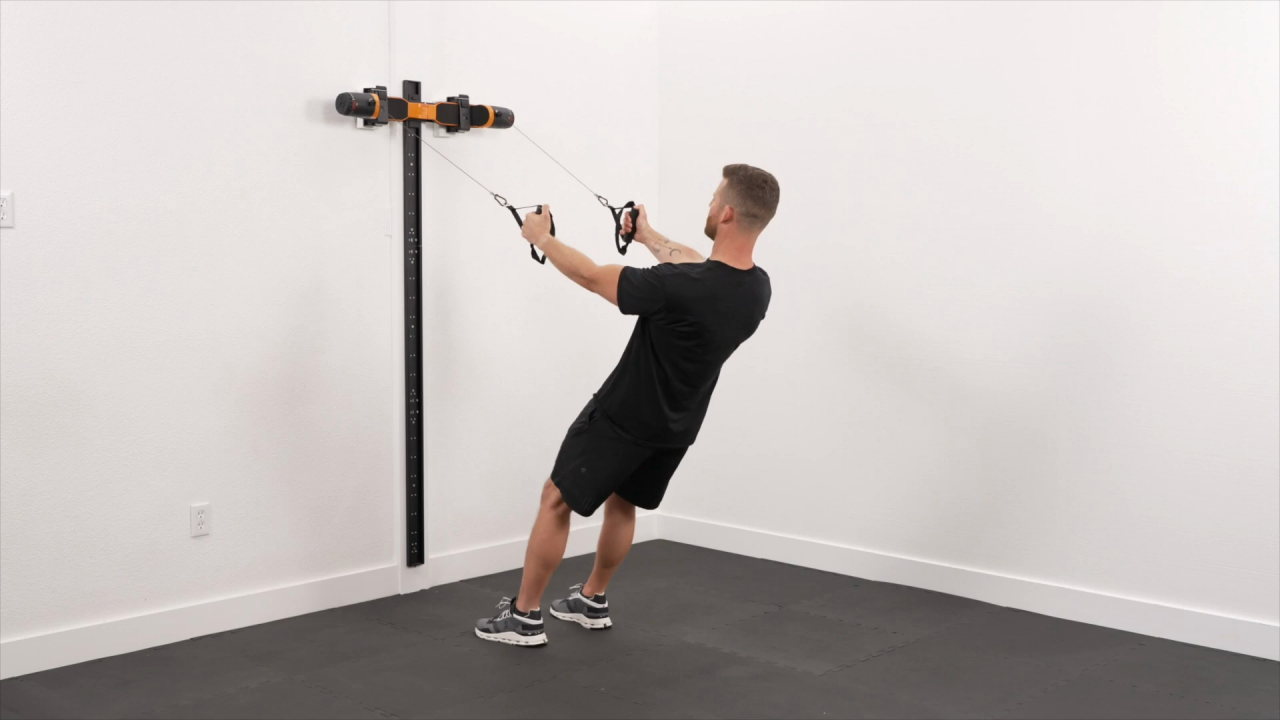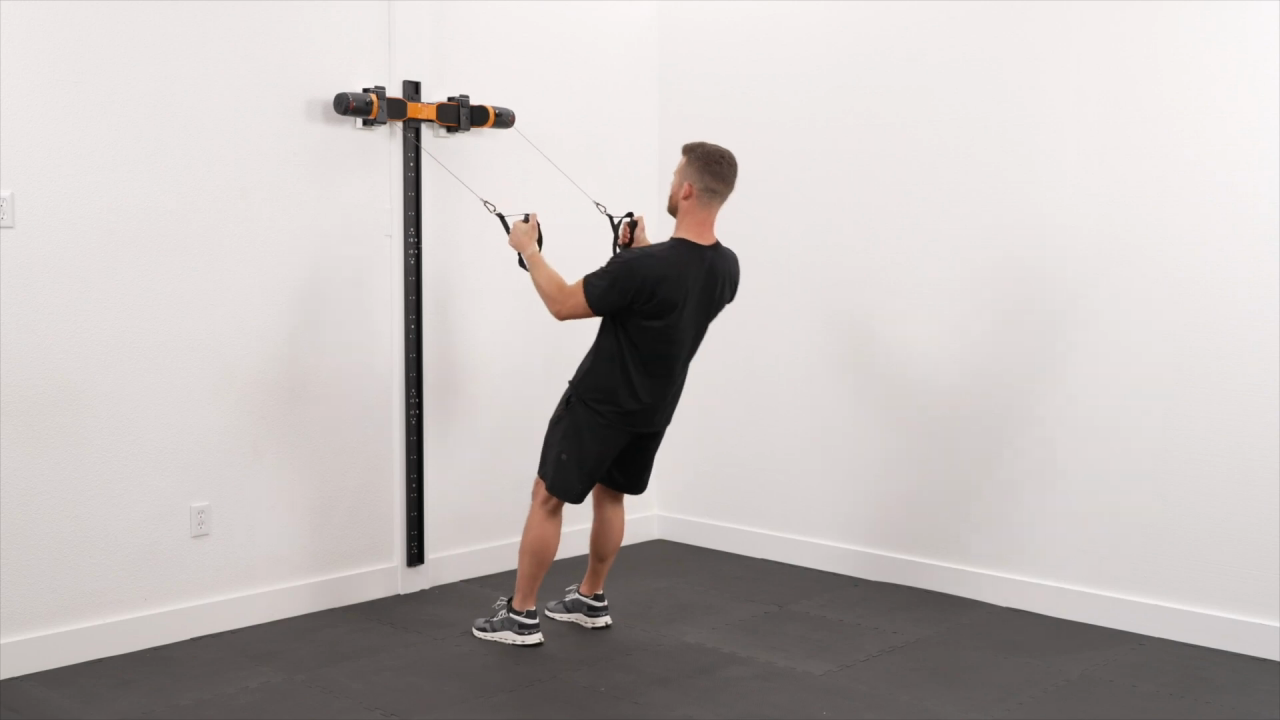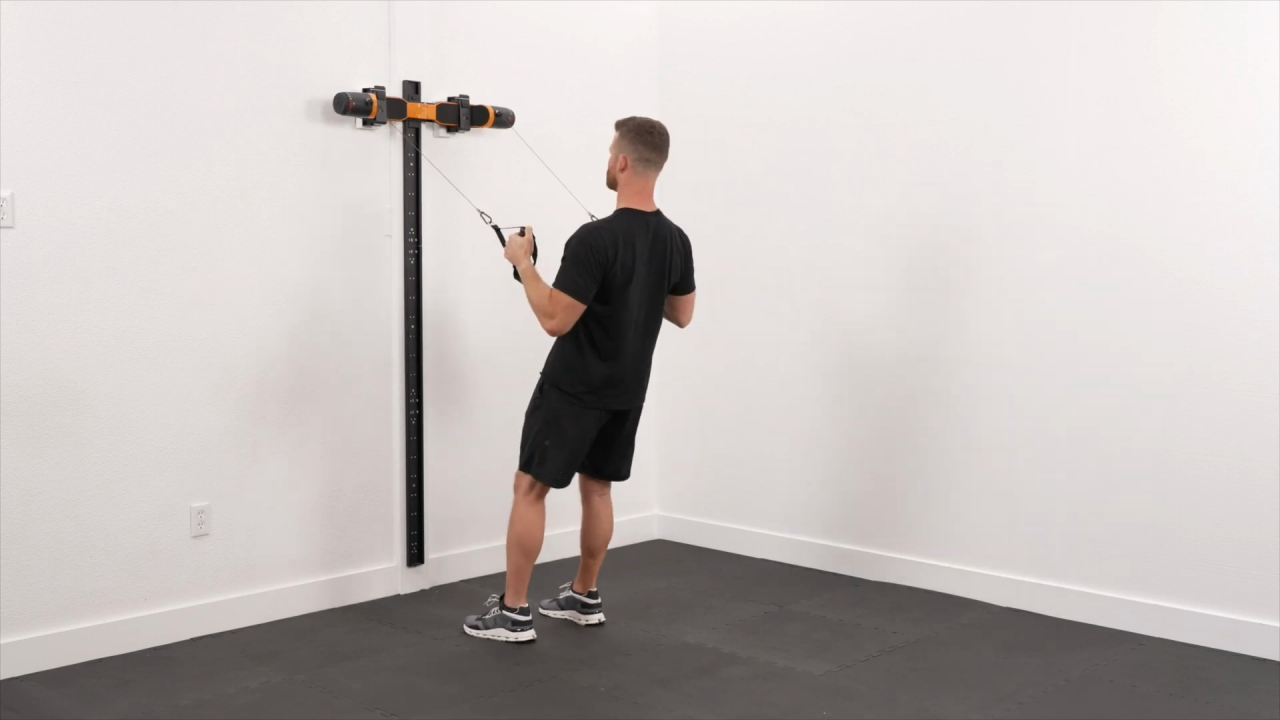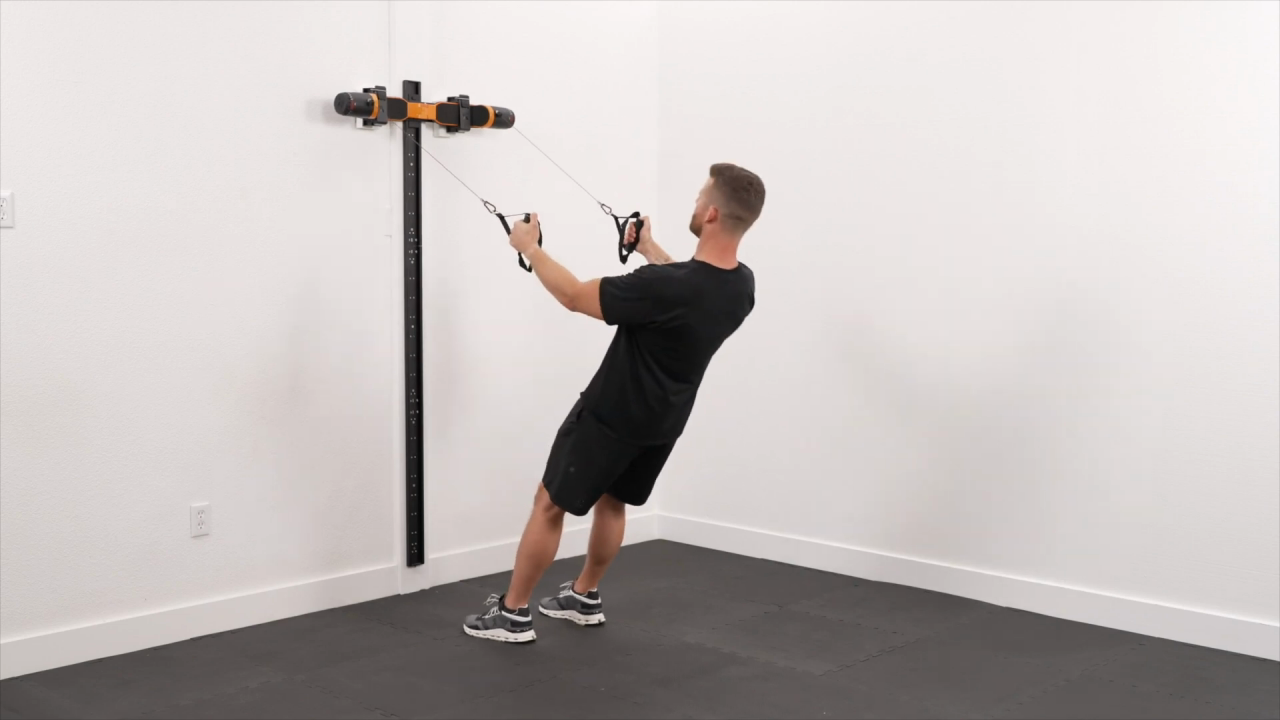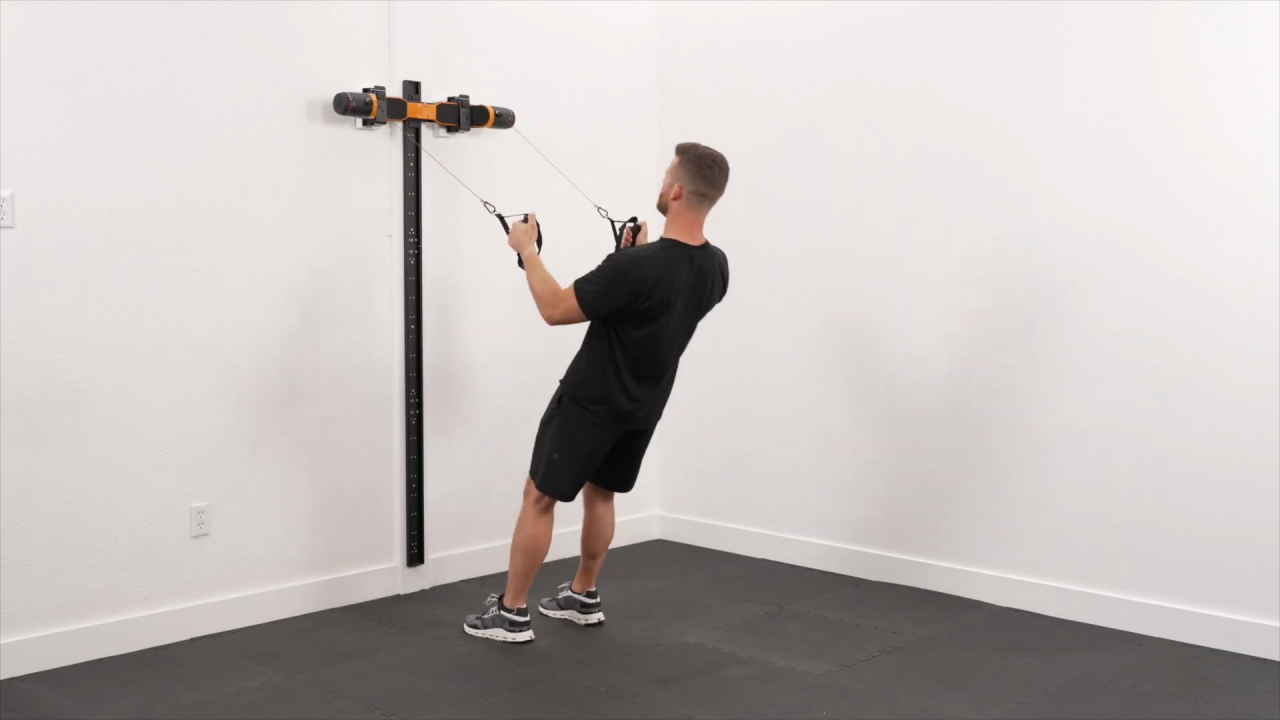
dt=1s
person 1, frame 1
left shoulder: (678, 289)
right shoulder: (757, 288)
left elbow: (592, 277)
left wrist: (541, 236)
right wrist: (647, 236)
left hip: (624, 416)
right hip: (674, 426)
left knee: (556, 500)
right knee: (622, 502)
left ankle: (523, 616)
right ankle: (592, 600)
person 1, frame 2
left shoulder: (642, 267)
right shoulder: (727, 268)
left elbow: (563, 304)
left wrist: (527, 249)
left hip: (599, 403)
right hip: (652, 409)
left knee: (547, 498)
right knee: (609, 494)
left ankle: (520, 614)
right ankle: (590, 599)
person 1, frame 3
left shoulder: (596, 238)
right shoulder: (675, 240)
left elbow: (556, 321)
right elbow: (682, 315)
left wrist: (522, 263)
left hip: (574, 389)
right hip: (626, 390)
left knee: (530, 487)
right knee: (596, 487)
left ankle: (512, 612)
right ankle: (584, 596)
person 1, frame 4
left shoulder: (662, 286)
right shoulder: (741, 286)
left elbow: (575, 296)
left wrist: (529, 247)
right wrist: (648, 248)
left hip: (613, 415)
right hip: (665, 420)
left knee: (550, 504)
right knee: (611, 500)
left ankle: (512, 612)
right ankle: (583, 596)
person 1, frame 5
left shoulder: (634, 267)
right shoulder: (716, 267)
left elbow: (555, 309)
left wrist: (527, 251)
left hip: (591, 401)
right hip: (643, 406)
left knee: (539, 497)
right knee: (599, 492)
left ankle: (510, 612)
right ankle: (582, 596)
